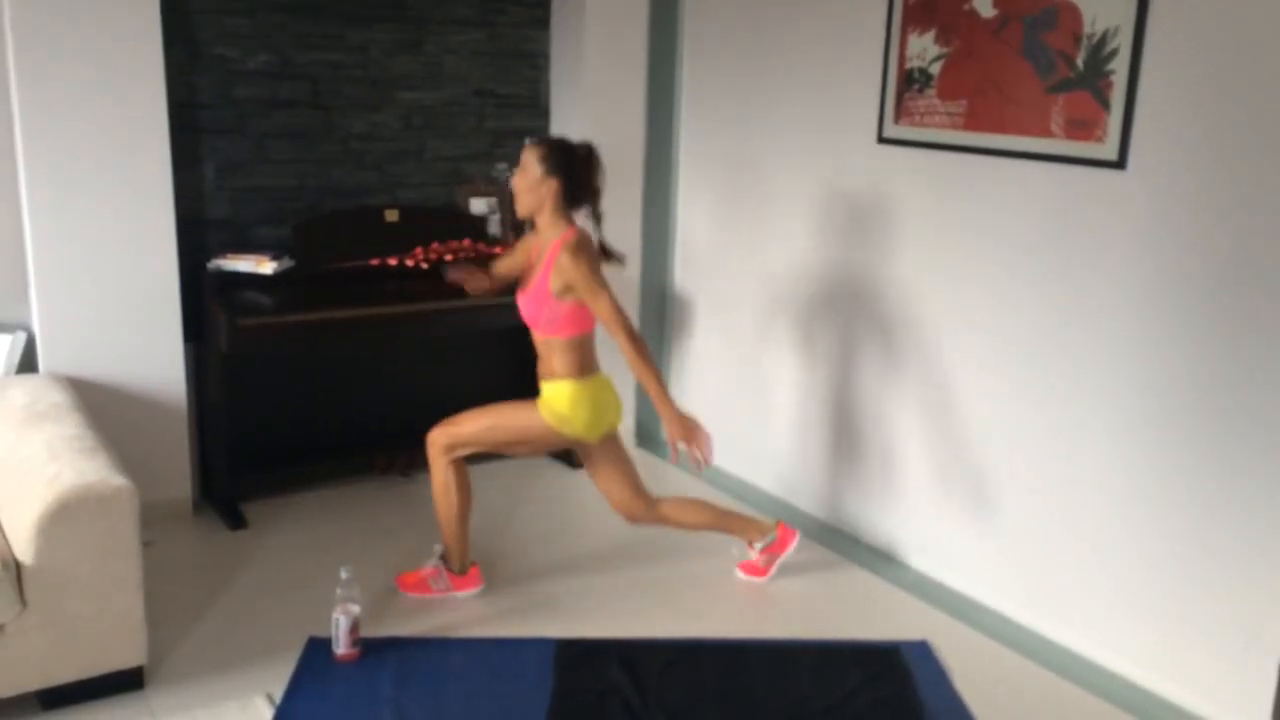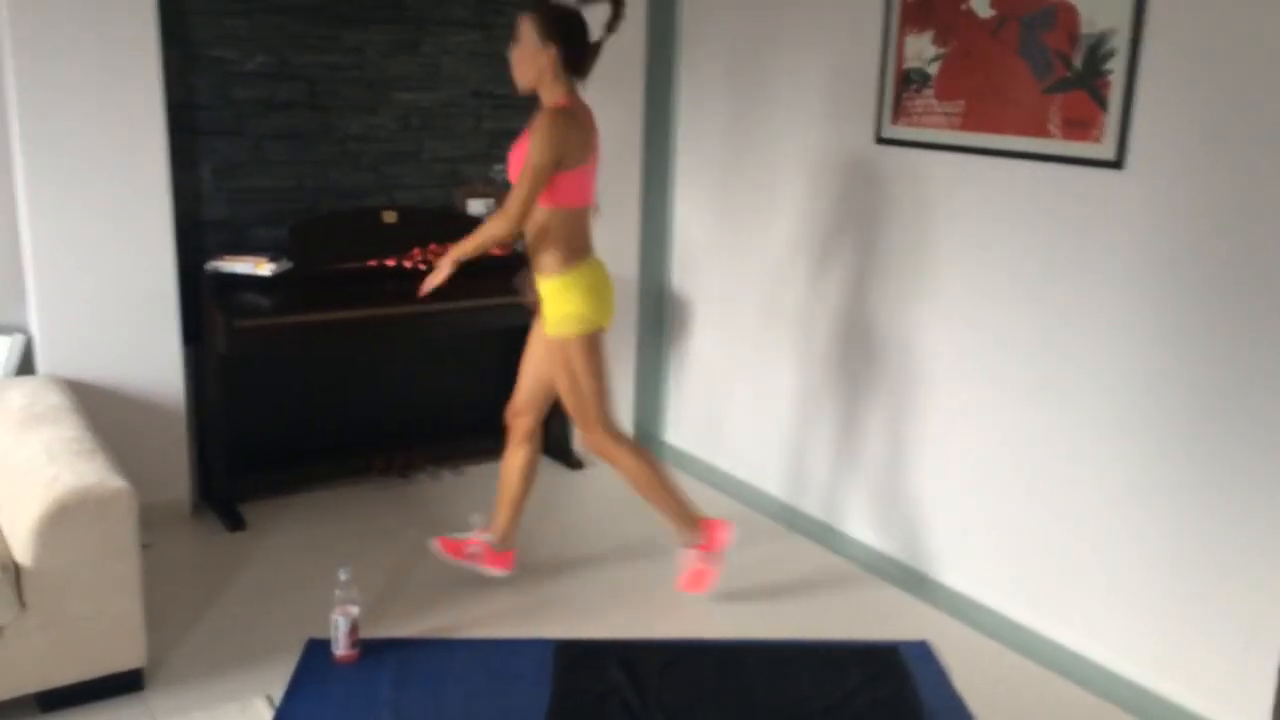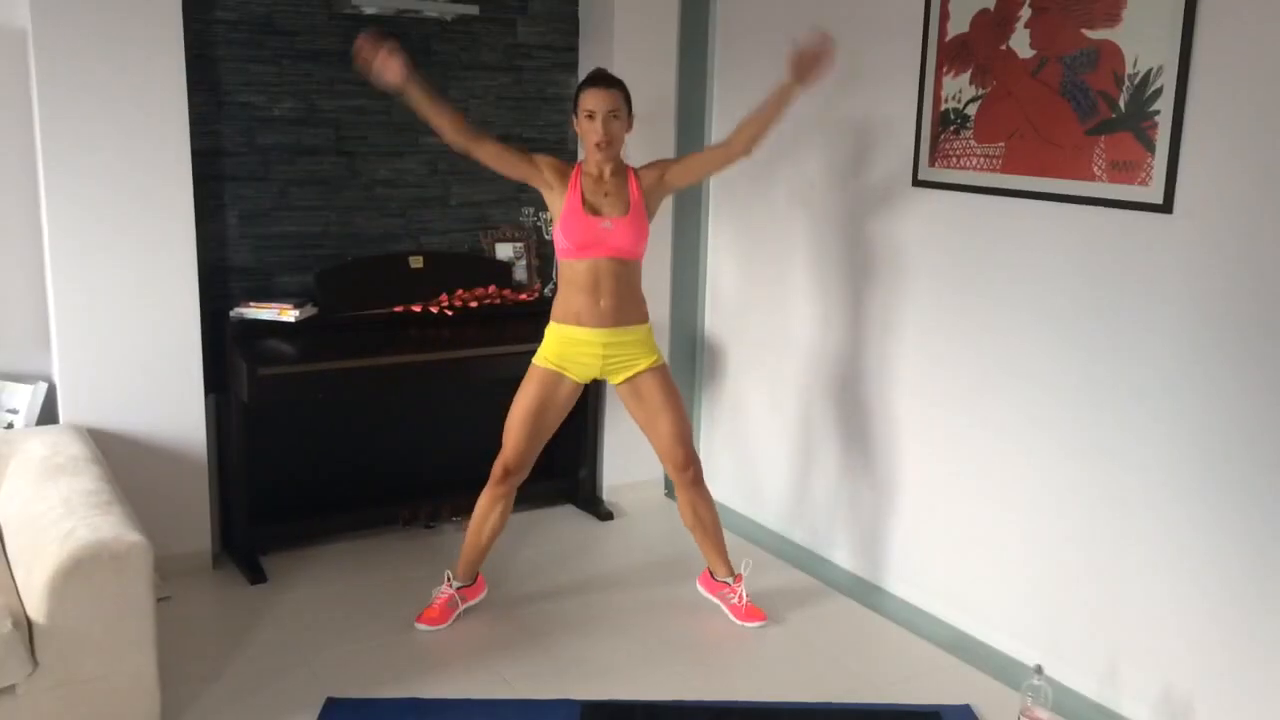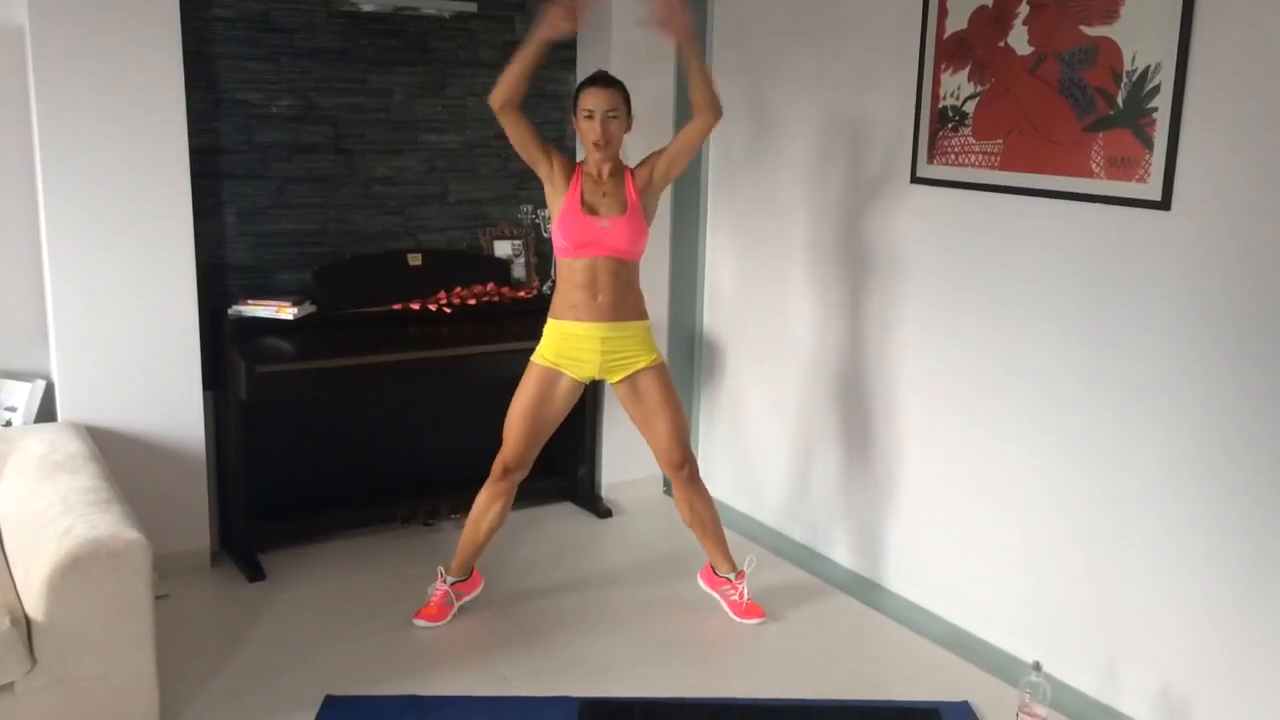
dt=0.4s
person 1, frame 1
left shoulder: (572, 252)
right shoulder: (539, 240)
left elbow: (625, 335)
right elbow: (493, 278)
left wrist: (672, 412)
right wrist: (475, 277)
left hip: (572, 404)
right hip: (580, 400)
left knee: (441, 443)
right knee: (641, 509)
left ankle: (456, 568)
right ankle: (766, 534)
person 1, frame 2
left shoulder: (553, 121)
right shoulder: (569, 115)
left elbow: (514, 219)
left wrist: (452, 256)
left hip: (571, 293)
right hip: (566, 289)
left knee: (595, 432)
right knee: (521, 419)
left ankle: (698, 533)
right ankle: (495, 544)
person 1, frame 3
left shoulder: (651, 181)
right shoulder: (553, 177)
left elbow: (738, 146)
right elbow: (467, 140)
left wrist: (790, 86)
right wrist: (408, 83)
left hip: (633, 349)
right hip: (565, 348)
left knee: (686, 469)
right knee: (506, 470)
left ankle: (721, 578)
right ankle: (463, 582)
person 1, frame 4
left shoulder: (647, 179)
right shoulder: (557, 175)
left elbow: (708, 112)
right elbow: (502, 104)
left hip: (632, 345)
right hip: (562, 343)
left knee: (681, 465)
right knee: (508, 467)
left ankle: (725, 574)
right ankle: (457, 578)
